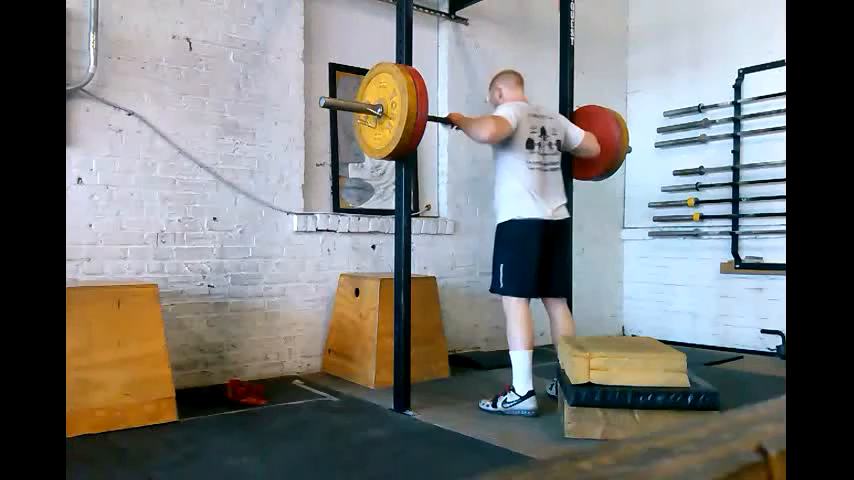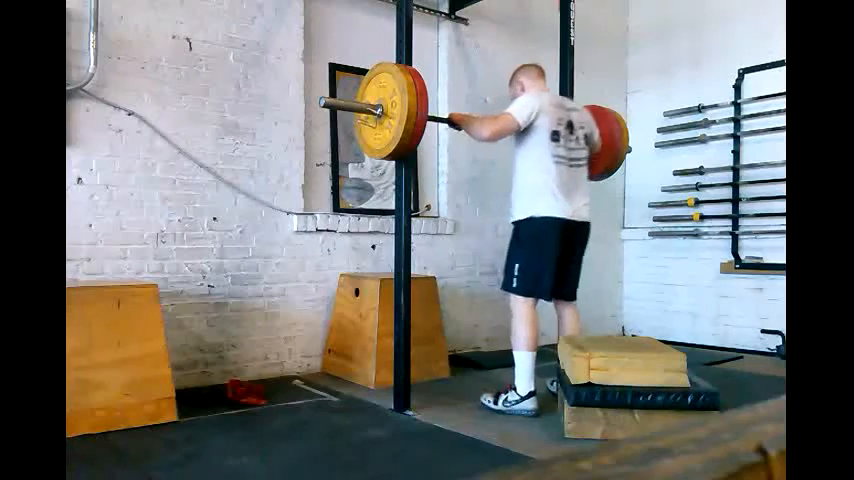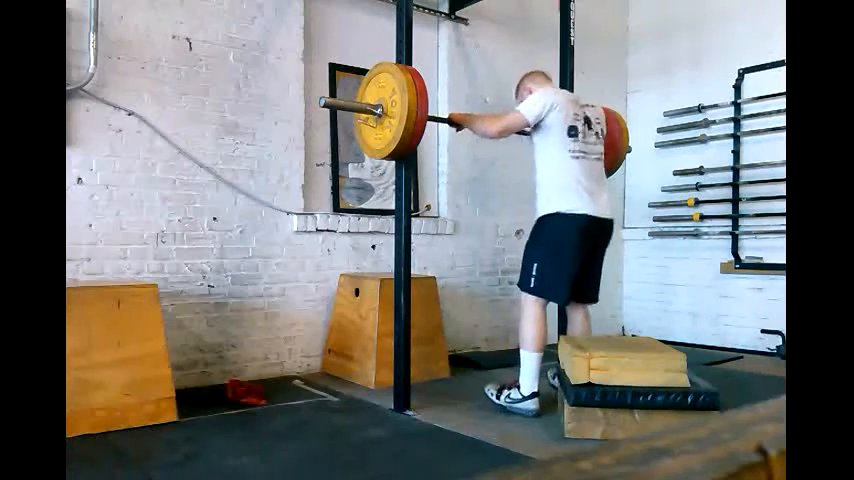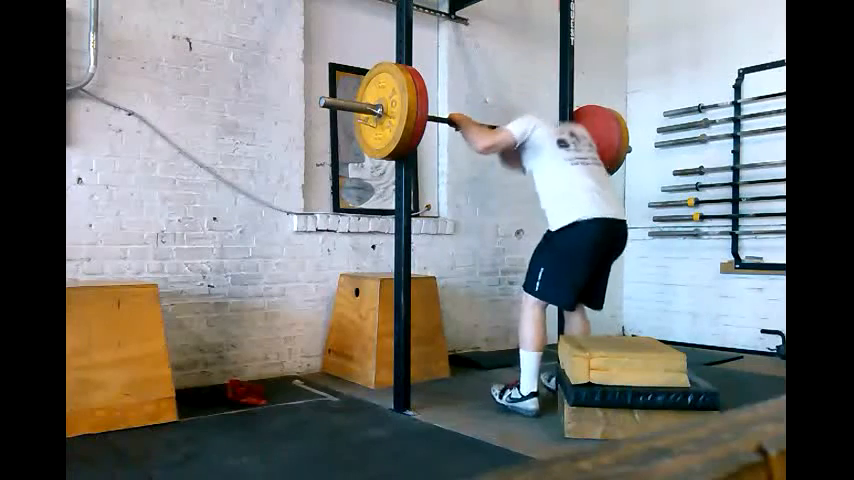
dt=0.3s
person 1, frame 1
left shoulder: (511, 111)
right shoulder: (554, 118)
left elbow: (487, 132)
right elbow: (593, 148)
left wrist: (459, 120)
left hip: (522, 221)
right hip: (557, 221)
left knee: (515, 302)
right knee: (556, 302)
left ankle: (522, 393)
person 1, frame 2
left shoulder: (533, 102)
right shoulder: (581, 112)
left elbow: (489, 131)
right elbow: (594, 149)
left wrist: (460, 119)
left hip: (540, 219)
right hip: (577, 221)
left knee: (522, 302)
right knee: (565, 302)
left ankle: (523, 393)
person 1, frame 3
left shoulder: (547, 97)
right shoulder: (592, 111)
left elbow: (495, 128)
left wrist: (462, 118)
left hip: (564, 217)
right hip: (600, 219)
left knee: (533, 299)
right knee: (577, 303)
left ankle: (525, 391)
person 1, frame 4
left shoulder: (531, 125)
right shoulder: (573, 130)
left elbow: (485, 143)
left wrist: (462, 121)
left hip: (580, 226)
right hip: (615, 226)
left knee: (533, 302)
right knee: (574, 306)
left ankle: (525, 392)
